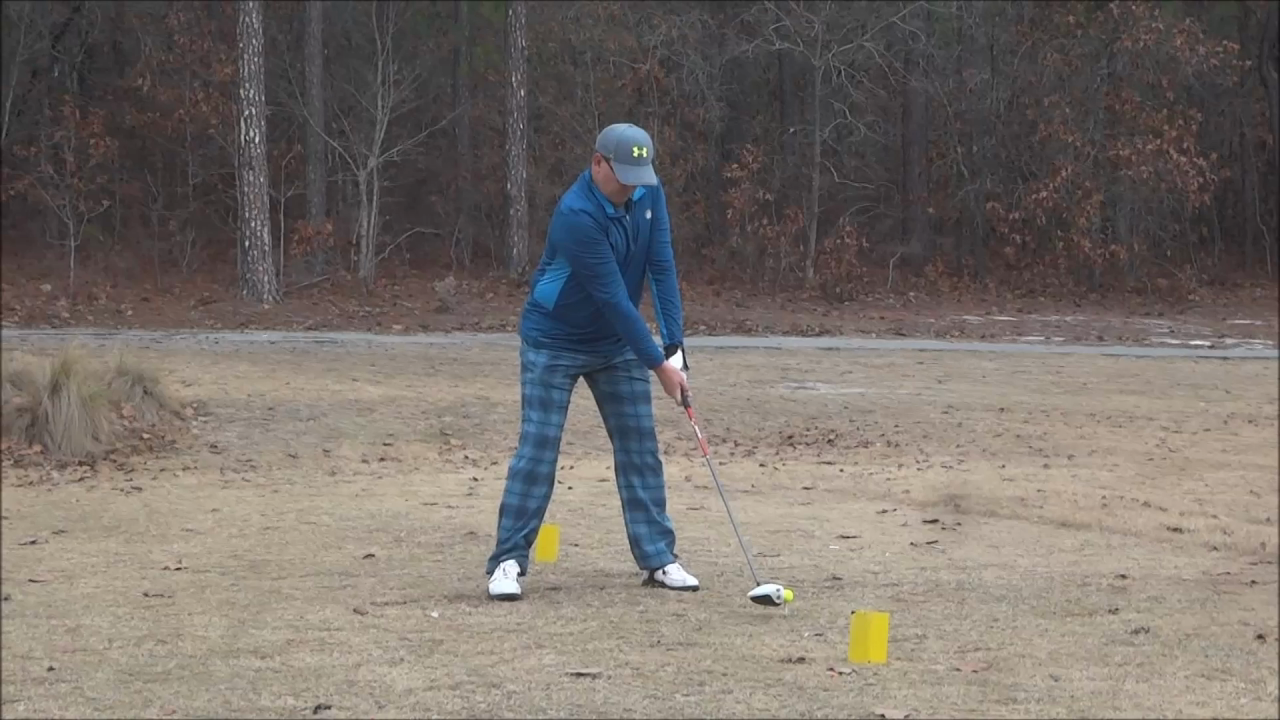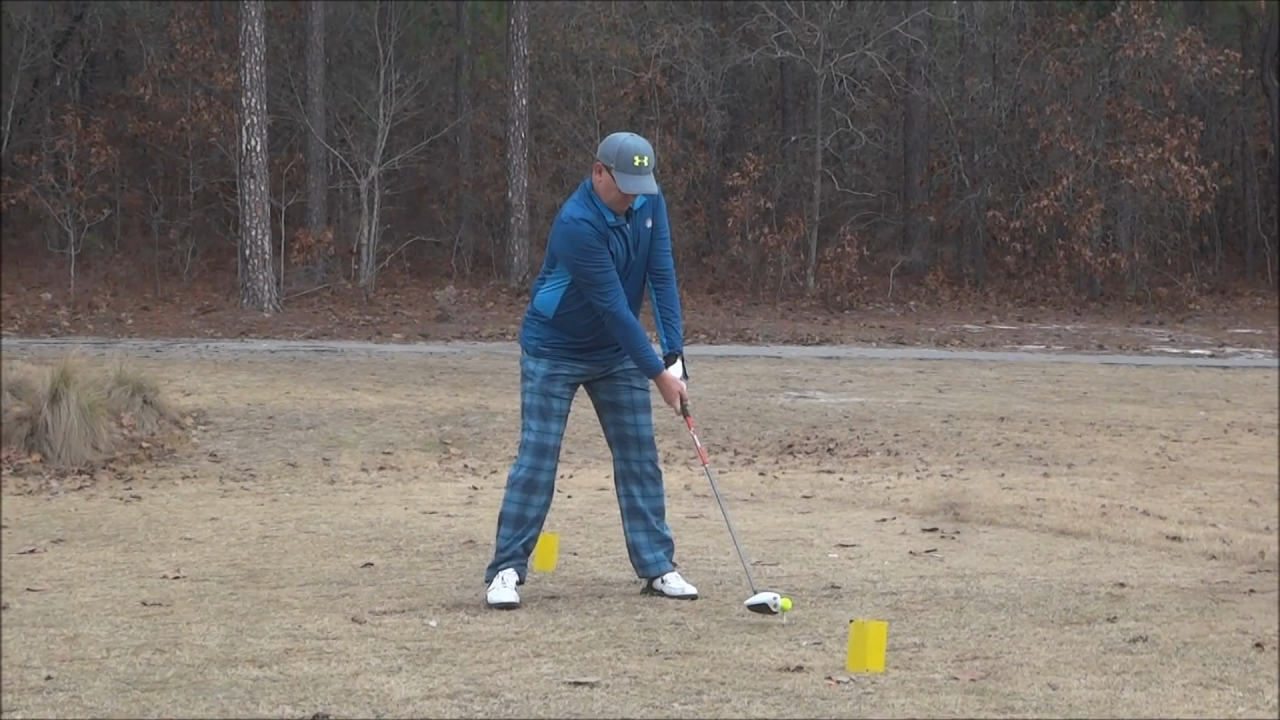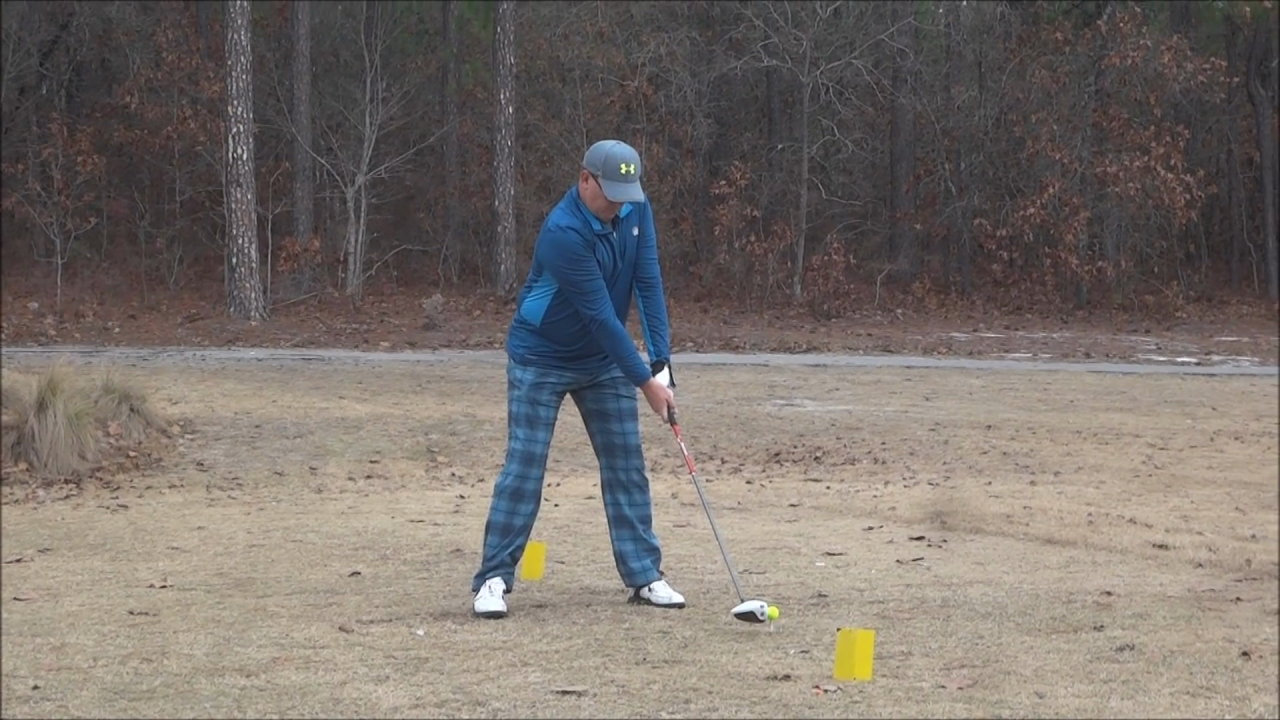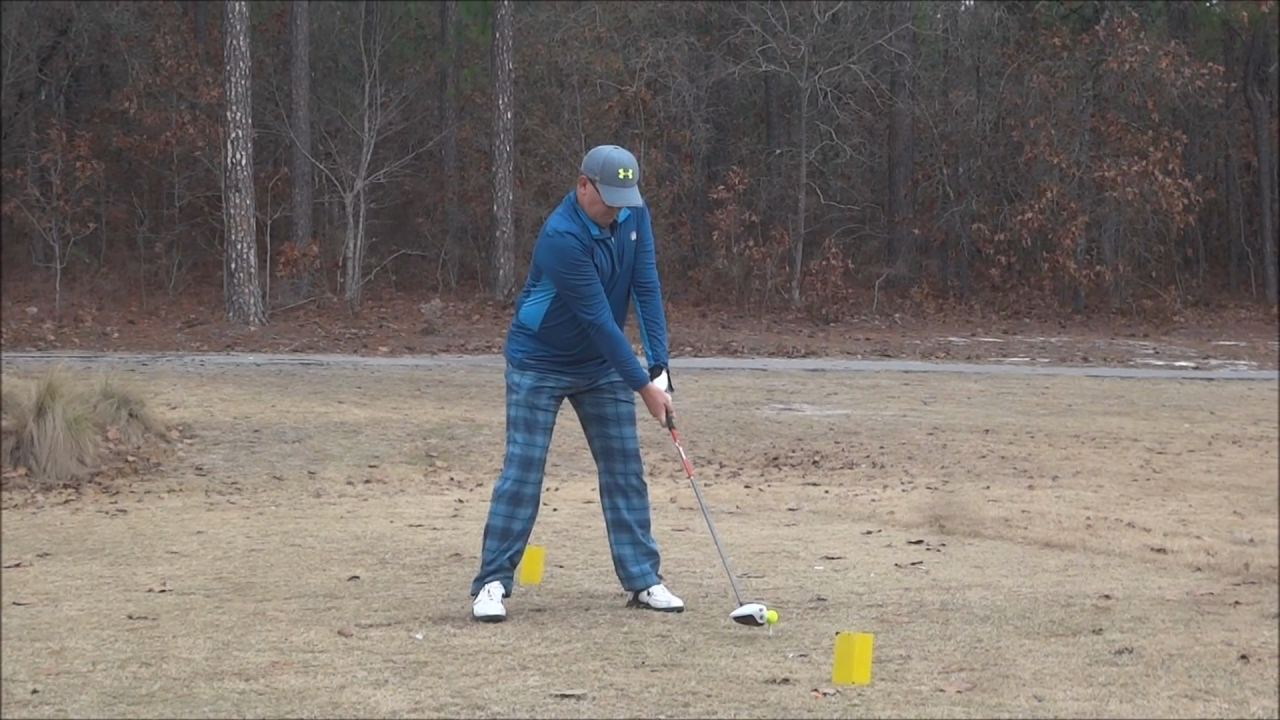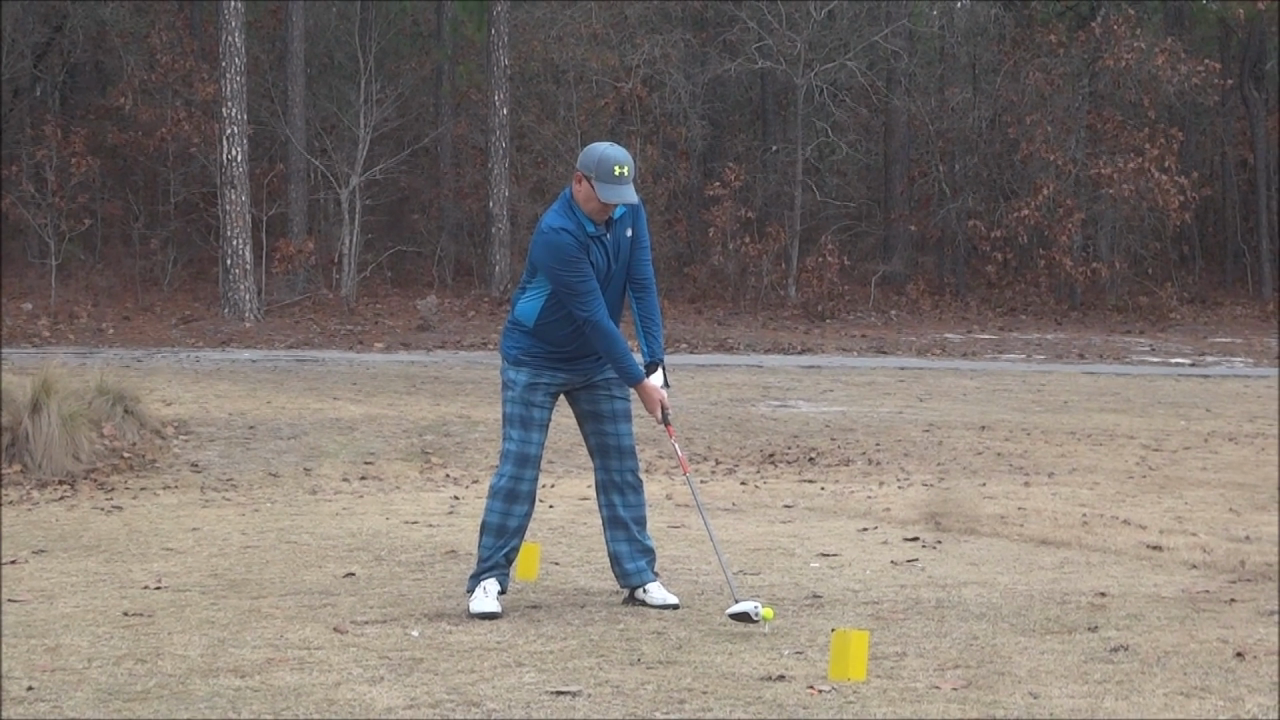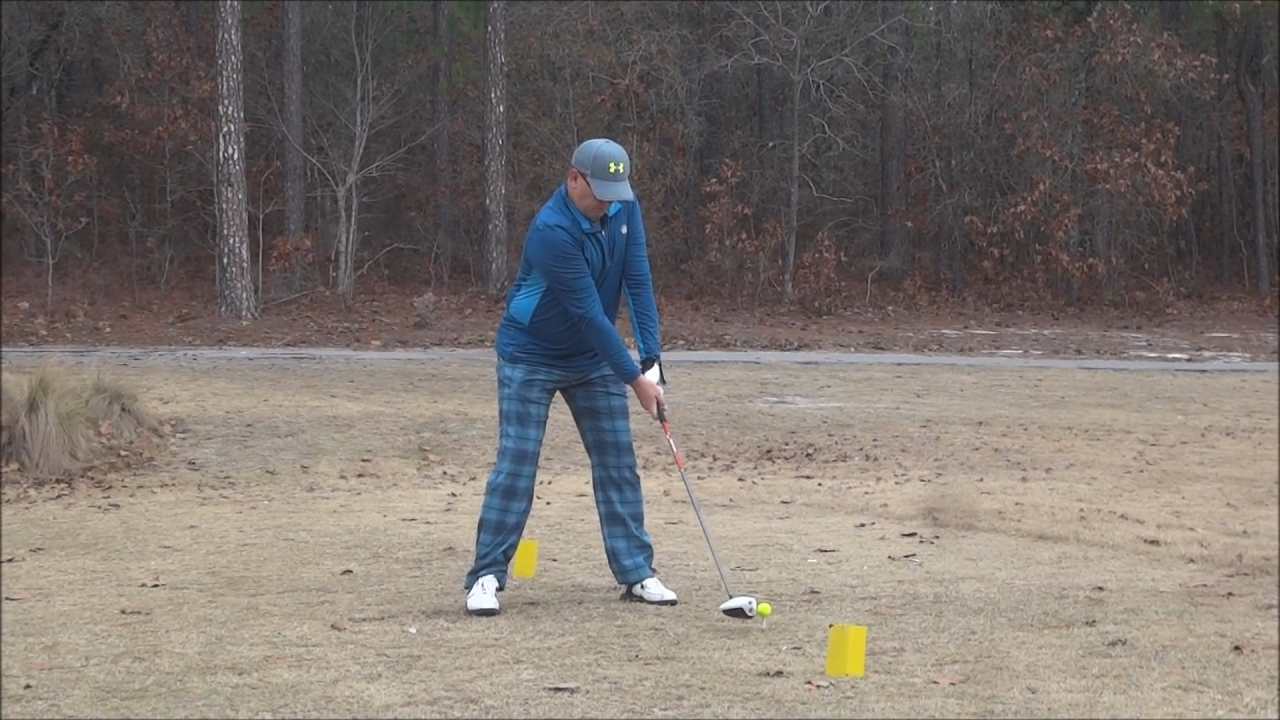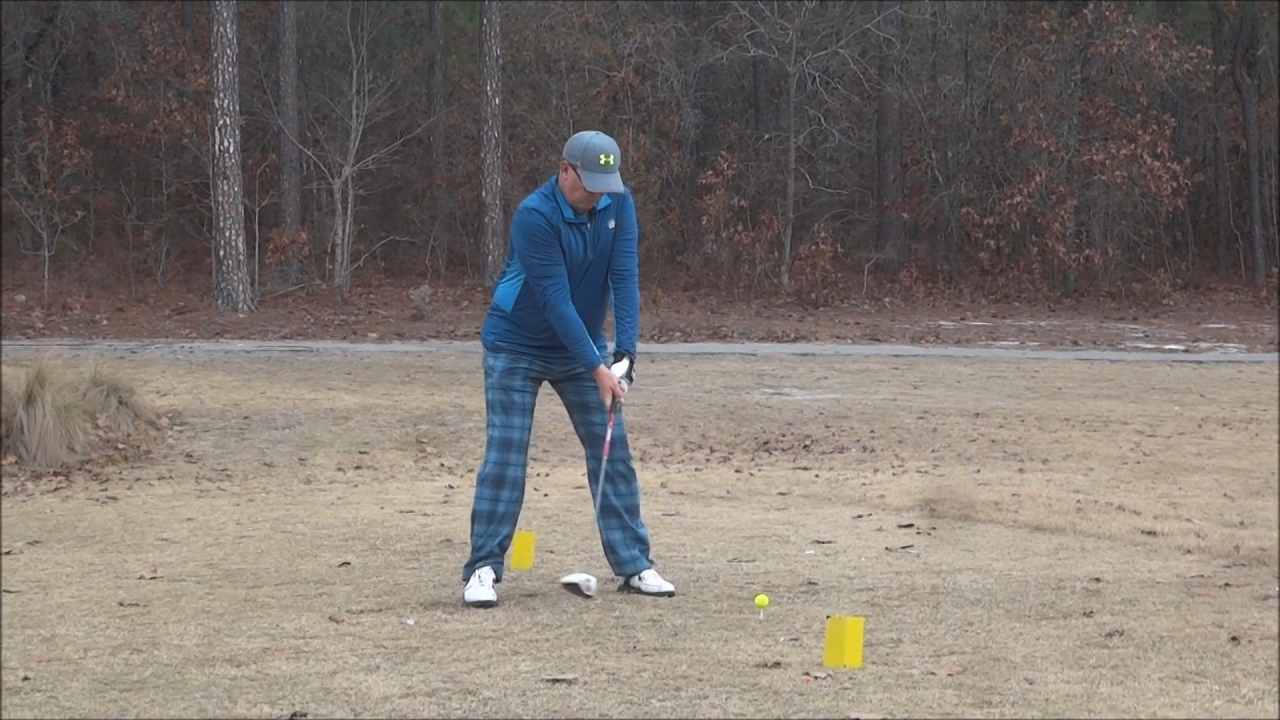
dt=0.7s
person 1, frame 1
left shoulder: (649, 194)
right shoulder: (576, 215)
left elbow: (662, 268)
right elbow: (612, 297)
left wrist: (675, 344)
right wrist: (658, 363)
left hip: (617, 342)
right hip: (554, 342)
left knee: (640, 449)
right knee: (537, 449)
left ankle: (658, 559)
right ankle: (508, 561)
person 1, frame 2
left shoulder: (650, 202)
right shoulder: (576, 224)
left elbow: (662, 276)
right elbow: (612, 306)
left wrist: (675, 354)
right wrist: (658, 372)
left hip: (617, 350)
right hip: (554, 351)
left knee: (640, 457)
right knee: (537, 459)
left ankle: (657, 567)
right ankle: (506, 570)
person 1, frame 3
left shoulder: (636, 209)
right shoulder: (563, 232)
left elbow: (648, 284)
right elbow: (600, 314)
left wrist: (661, 361)
right wrist: (645, 380)
left hip: (604, 358)
right hip: (540, 359)
left knee: (627, 466)
right knee: (524, 467)
left ankle: (644, 575)
right ankle: (493, 578)
person 1, frame 4
left shoulder: (634, 214)
right shoulder: (561, 237)
left elbow: (646, 289)
right elbow: (598, 319)
left wrist: (659, 365)
right wrist: (643, 385)
left hip: (603, 363)
right hip: (539, 363)
left knee: (625, 471)
right knee: (522, 472)
left ankle: (643, 580)
right ankle: (492, 583)
person 1, frame 5
left shoulder: (629, 211)
right shoulder: (557, 233)
left elbow: (642, 286)
right elbow: (594, 316)
left wrist: (655, 362)
right wrist: (639, 382)
left hip: (598, 360)
right hip: (534, 360)
left knee: (620, 467)
right knee: (518, 468)
left ankle: (638, 577)
right ankle: (488, 580)
person 1, frame 6
left shoulder: (624, 208)
right shoulder: (552, 230)
left elbow: (638, 282)
right elbow: (588, 312)
left wrist: (652, 357)
right wrist: (635, 378)
left hip: (593, 356)
right hip: (531, 356)
left knee: (618, 462)
right knee: (517, 463)
left ankle: (636, 573)
right ankle: (486, 576)
person 1, frame 7
left shoulder: (619, 203)
right shoulder: (535, 216)
left elbow: (625, 279)
right elbow: (555, 300)
left wrist: (625, 351)
right wrist: (598, 368)
left hip: (583, 346)
right hip: (516, 347)
left knee: (612, 453)
right knee: (505, 455)
left ankle: (633, 564)
right ankle: (482, 568)
